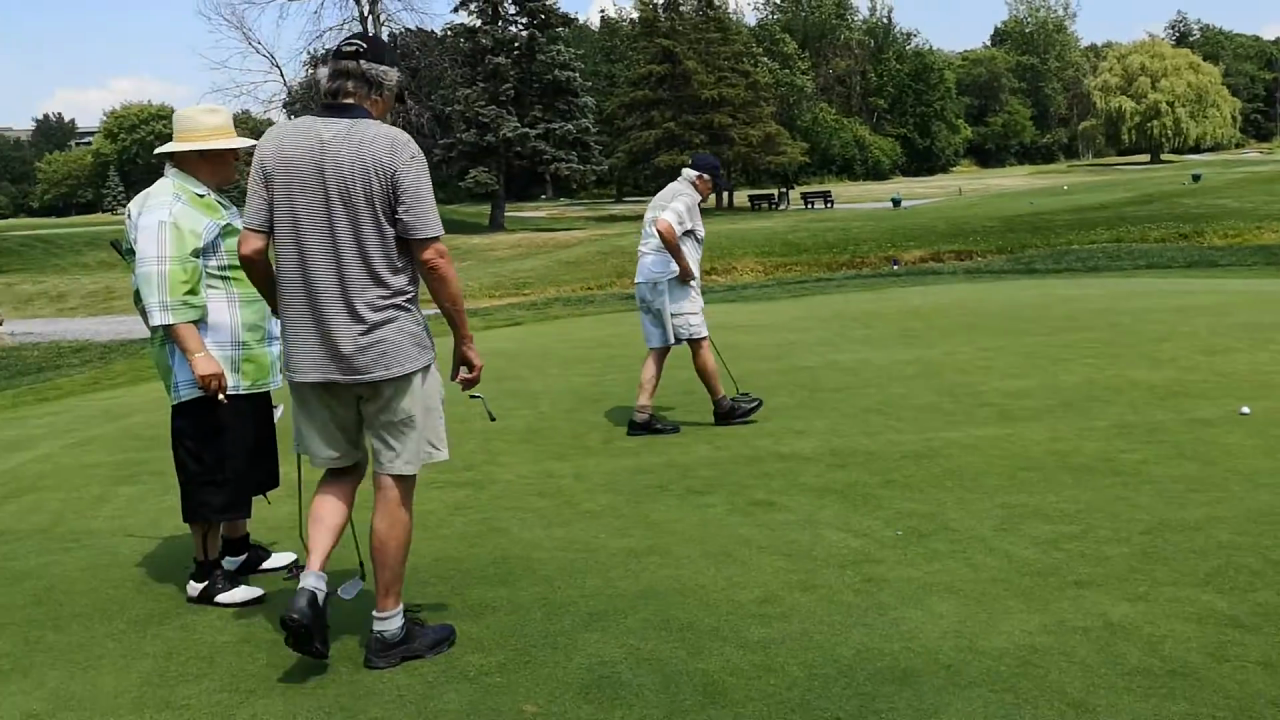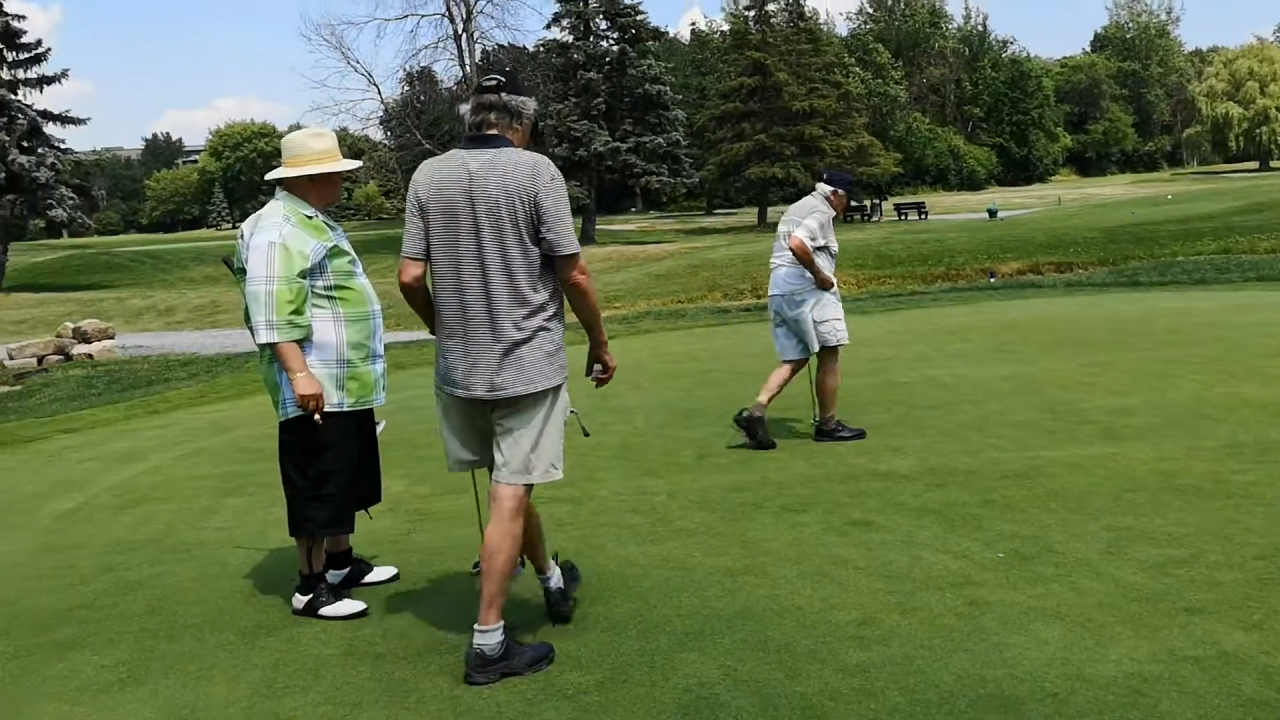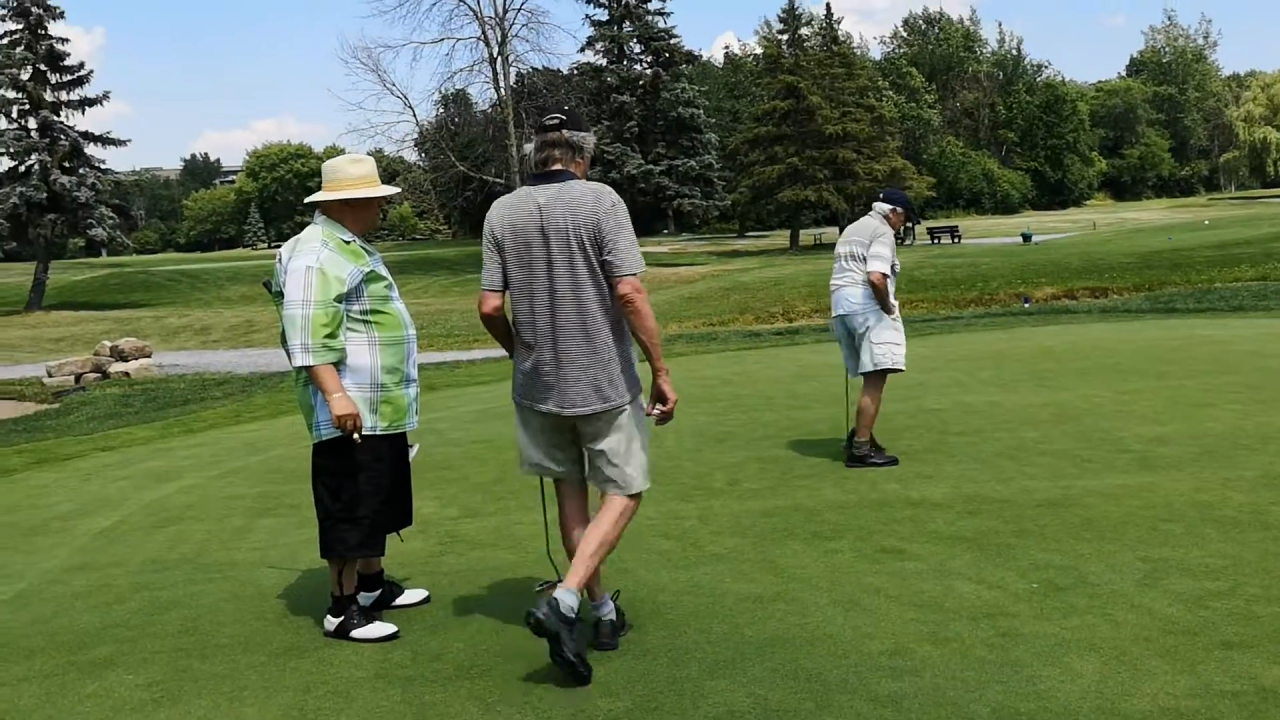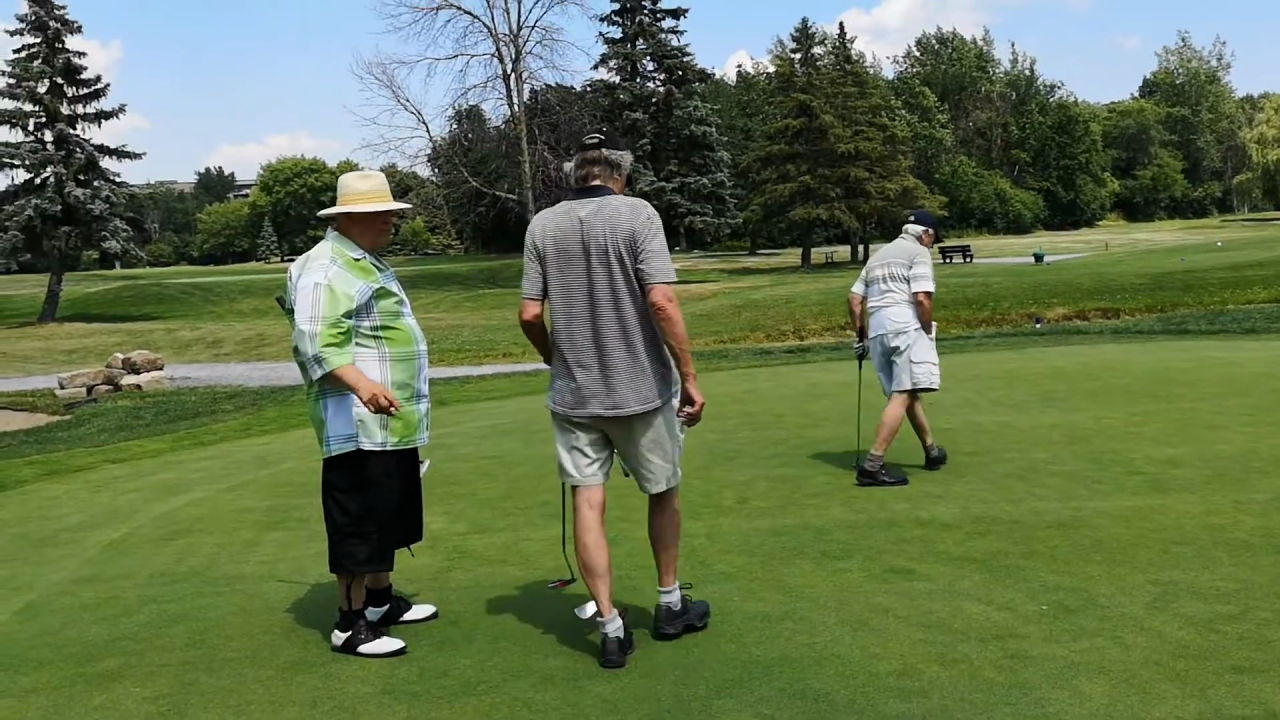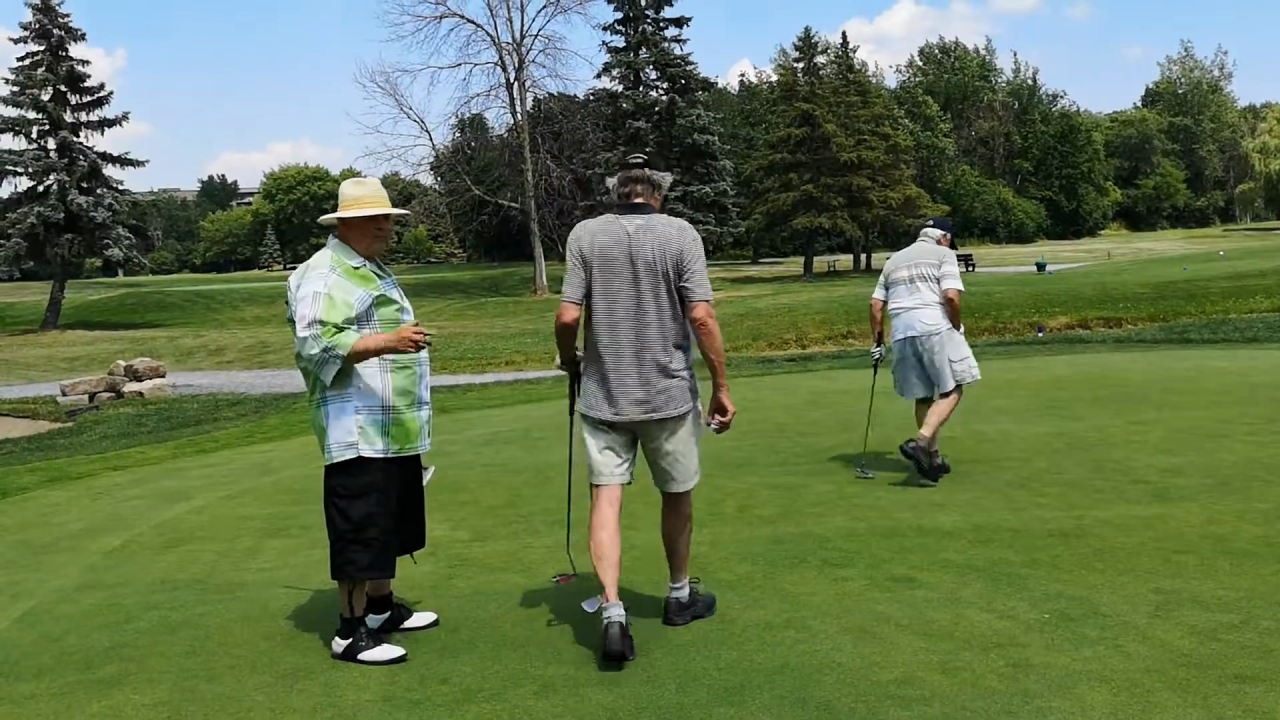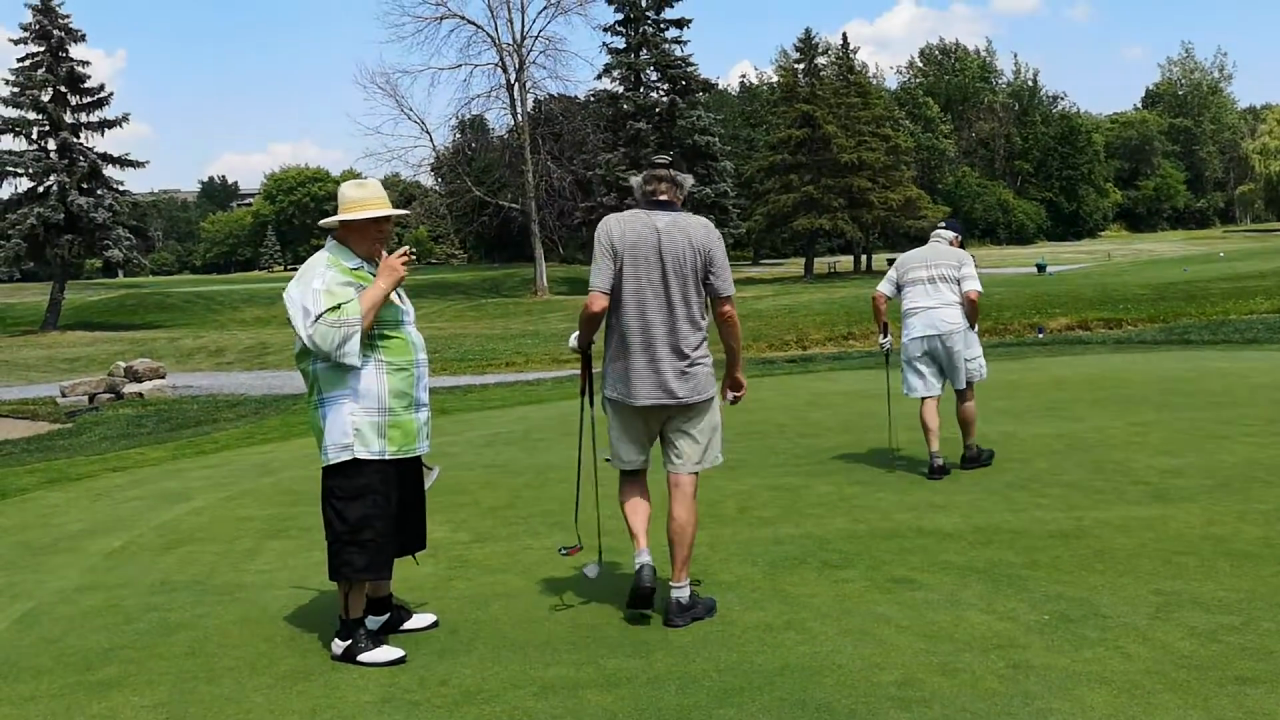
dt=0.3s
person 1, frame 1
left shoulder: (275, 142)
right shoulder: (394, 146)
left elbow: (250, 250)
right elbow: (431, 257)
right wrist: (464, 339)
left hip: (311, 351)
right hip: (390, 347)
left knee: (340, 473)
right knee: (393, 483)
left ankle: (310, 589)
right ankle: (389, 627)
person 1, frame 2
left shoulder: (428, 175)
right shoulder: (536, 171)
left elbow: (410, 276)
right elbow: (574, 274)
right wrist: (600, 343)
left hip: (460, 366)
right hip: (528, 363)
left knee: (509, 486)
right knee: (510, 496)
left ankle: (552, 584)
right ankle: (487, 642)
person 1, frame 3
left shoulder: (502, 211)
right shoulder: (601, 200)
left elbow: (490, 308)
right elbow: (630, 294)
right wrist: (661, 371)
left hip: (538, 386)
right hip: (604, 383)
left knee: (571, 499)
right knee: (621, 495)
left ankle: (602, 611)
right ankle: (564, 602)
person 1, frame 4
left shoulder: (542, 224)
right shoulder: (637, 213)
left elbow: (529, 315)
right elbow: (662, 302)
right wrist: (688, 376)
left hip: (572, 392)
right hip: (641, 387)
left knee: (588, 504)
right knee: (662, 492)
left ankle: (610, 627)
right ankle: (670, 604)
person 1, frame 5
left shoulder: (585, 234)
right shoulder: (680, 233)
left elbow: (567, 316)
right elbow: (702, 318)
left wrist: (568, 359)
right wrist: (721, 386)
left hip: (604, 395)
right hip: (668, 394)
left knee: (606, 500)
right knee: (676, 496)
left ankle: (612, 615)
right ankle: (680, 595)
person 1, frame 6
left shoulder: (613, 227)
right shoulder: (703, 231)
left elbow: (596, 305)
right elbow: (725, 311)
left wrist: (582, 340)
right wrist: (735, 369)
left hip: (627, 380)
right hip: (690, 381)
left knee: (632, 474)
right knee: (682, 485)
left ankle: (642, 560)
right ankle: (680, 596)
person 2, frame 1
left shoulder: (207, 201)
right shoulder: (167, 207)
right elbow: (166, 294)
right wrist: (198, 354)
left hip: (242, 367)
right hip: (210, 371)
left knee: (239, 466)
right knee: (212, 473)
left ankle: (238, 552)
right ankle: (206, 575)
person 2, frame 2
left shoulder: (313, 222)
right shoulder: (277, 228)
right elbow: (273, 311)
right wrist: (299, 373)
left hip: (346, 383)
right hip: (317, 386)
left knee: (344, 481)
right knee: (317, 488)
left ankle: (342, 564)
right ankle: (311, 586)
person 2, frame 3
left shoulder: (352, 247)
right shoulder: (315, 253)
right elbow: (309, 333)
left wrist: (393, 395)
right wrist: (336, 394)
left hip: (381, 406)
right hip: (349, 409)
left knee: (375, 502)
right knee: (349, 508)
left ankle: (373, 585)
right ankle: (343, 609)
person 2, frame 4
left shoulder: (366, 261)
right shoulder: (325, 267)
right elbow: (318, 343)
right wrist: (363, 386)
left hip: (391, 422)
right hip: (357, 424)
left knee: (385, 517)
right knee: (359, 521)
left ankle: (380, 600)
right ankle: (351, 624)
person 2, frame 5
left shoulder: (372, 269)
right shoulder: (324, 274)
right elbow: (319, 343)
right wrist: (387, 341)
left hip: (394, 426)
right hip: (359, 429)
left knee: (386, 522)
right knee: (360, 529)
left ankle: (381, 608)
right ankle: (351, 632)
person 2, frame 6
left shoulder: (372, 268)
right shoulder: (324, 272)
right elbow: (332, 334)
right wrist: (383, 286)
left hip: (393, 429)
right hip: (356, 431)
left knee: (387, 524)
right knee: (358, 530)
left ankle: (382, 608)
right ankle: (351, 633)
person 3, frame 1
left shoulder: (667, 194)
right shoulder: (685, 197)
right elbow: (665, 229)
right wrist: (685, 266)
left hip: (649, 278)
right hip: (670, 278)
left knee: (659, 348)
right knee: (700, 343)
left ankle: (641, 416)
right ankle: (724, 406)
person 3, frame 2
left shoulder: (798, 208)
right shoulder: (821, 212)
right elbow: (797, 245)
right wrist: (822, 275)
left hip: (781, 289)
right hip: (806, 289)
left knee: (794, 360)
right knee: (829, 355)
left ankle: (754, 412)
right ankle: (828, 425)
person 3, frame 3
left shoulder: (852, 230)
right shoulder: (883, 232)
left elbow: (841, 277)
right elbow: (876, 278)
right wrist: (890, 308)
left hip: (842, 309)
right hip: (868, 309)
left knee: (875, 374)
right knee: (874, 377)
left ankle: (861, 434)
right ankle: (859, 449)
person 3, frame 4
left shoulder: (878, 255)
right shoulder: (919, 253)
left elbow: (855, 299)
right elbow: (922, 299)
left wrist: (859, 336)
right wrist: (928, 331)
left hip: (878, 330)
right hip: (907, 328)
left knee: (909, 392)
right knee: (902, 396)
left ankle: (932, 451)
right ankle: (872, 464)
person 3, frame 5
left shoulder: (894, 260)
right shoulder: (944, 254)
left elbow: (875, 304)
right elbow: (952, 296)
left wrist: (878, 341)
right wrist: (957, 327)
left hip: (902, 334)
right hip: (935, 329)
left knee: (924, 398)
right knee: (951, 393)
left ankle: (933, 460)
right ankle: (920, 442)
person 3, frame 6
left shoulder: (904, 259)
right shoulder: (960, 256)
left elbow: (879, 296)
right elbow: (972, 297)
left wrist: (883, 331)
right wrist: (971, 326)
left hip: (915, 333)
right hip: (952, 329)
left knee: (929, 396)
right knee: (965, 392)
left ankle: (936, 459)
right ankle: (970, 451)
